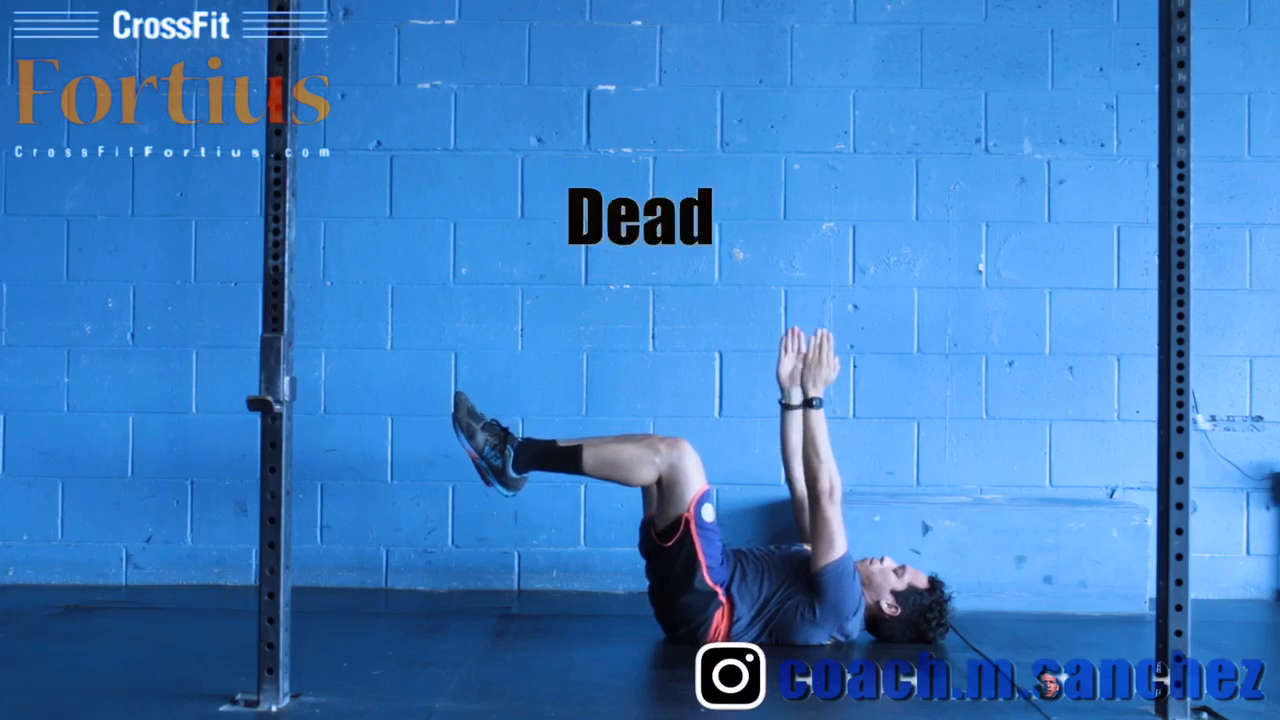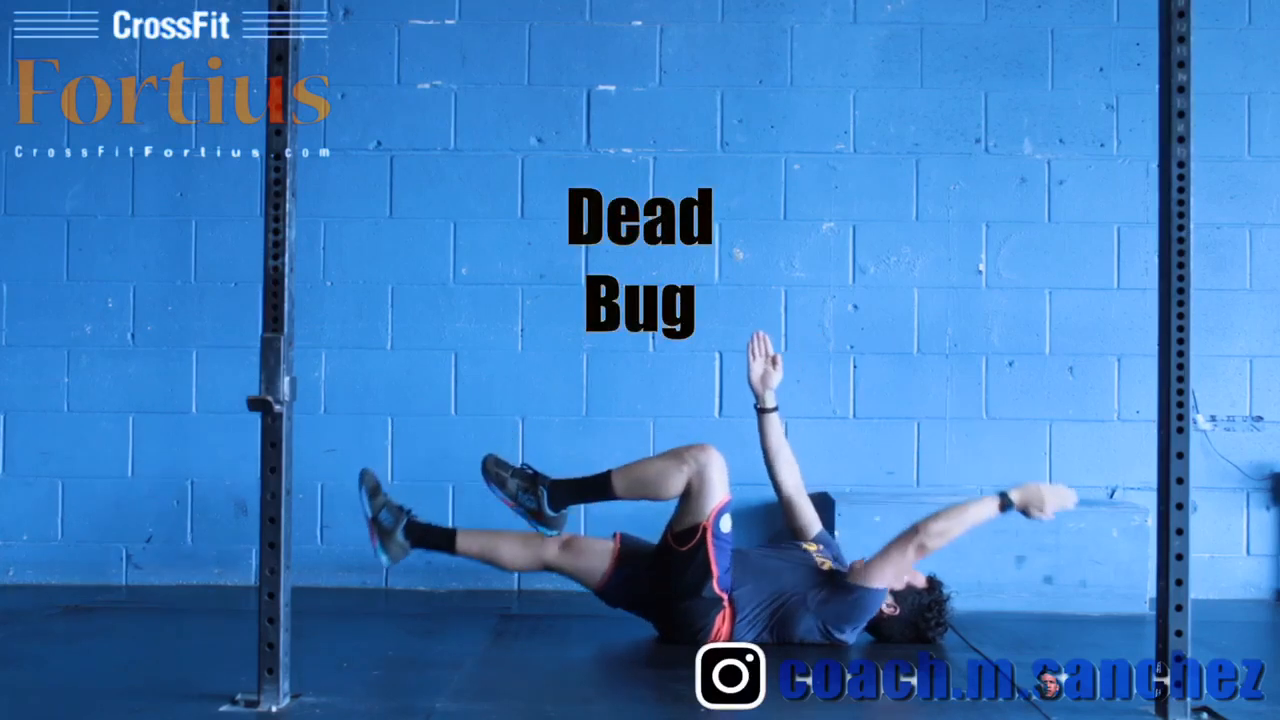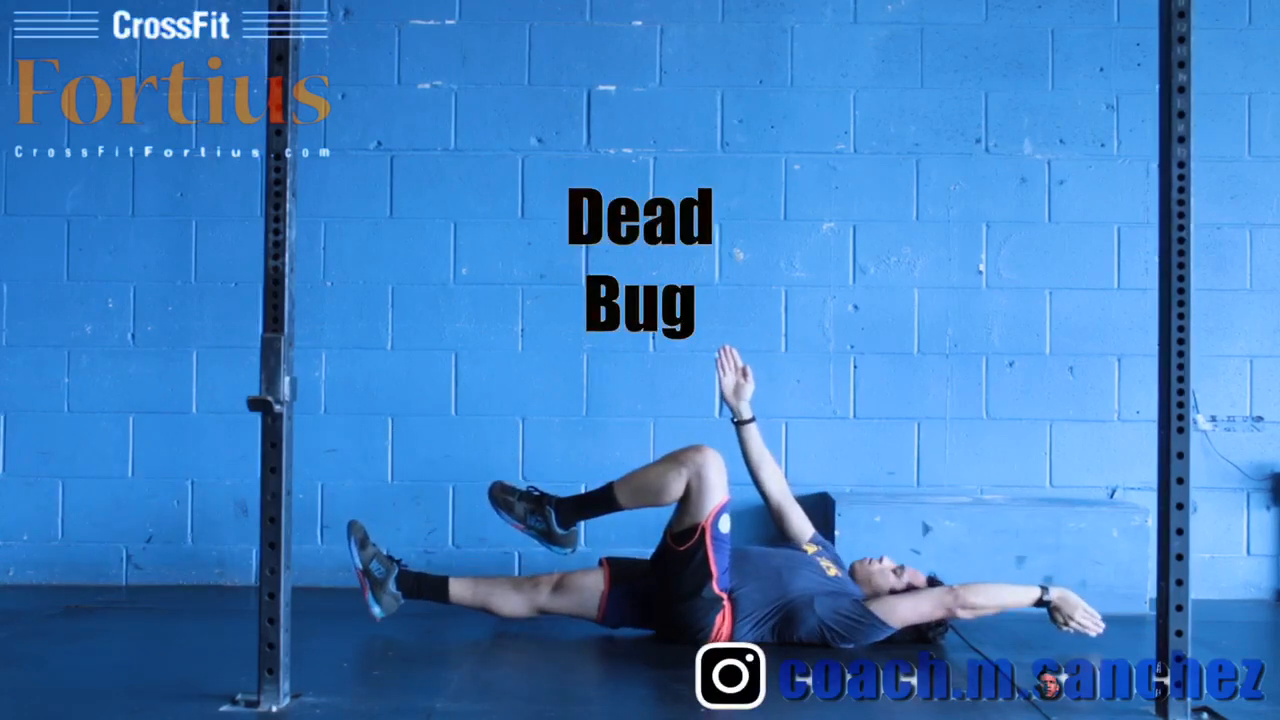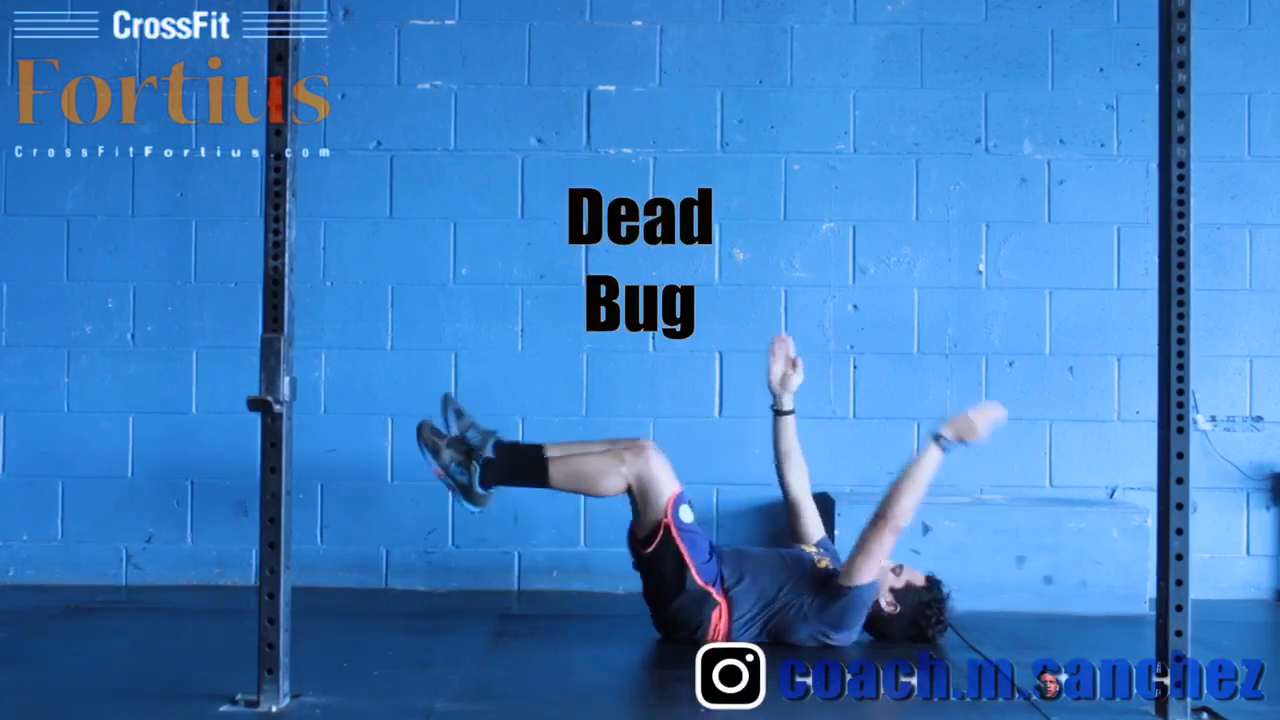
dt=1s
person 1, frame 1
left shoulder: (842, 601)
right shoulder: (839, 578)
left elbow: (826, 496)
right elbow: (801, 485)
left wrist: (814, 395)
right wrist: (792, 393)
left hip: (703, 603)
right hip: (698, 588)
left knee: (676, 454)
right knee: (656, 453)
left ankle: (518, 459)
right ankle: (516, 454)
person 1, frame 2
left shoulder: (848, 609)
right shoulder: (832, 562)
left elbow: (918, 538)
right elbow: (791, 484)
left wrist: (1009, 499)
right wrist: (767, 398)
left hip: (704, 606)
right hip: (680, 589)
left knee: (704, 461)
right knee: (556, 549)
left ankle: (554, 494)
right ankle: (411, 533)
person 1, frame 3
left shoulder: (860, 615)
right shoulder: (827, 560)
left elbow: (955, 601)
right elbow: (776, 490)
left wrist: (1046, 594)
right wrist: (744, 409)
left hip: (704, 606)
right hip: (674, 591)
left knee: (702, 461)
right knee: (541, 592)
left ankle: (562, 515)
right ankle: (400, 585)
person 1, frame 4
left shoulder: (846, 612)
right shoulder: (825, 562)
left elbow: (886, 526)
right elbow: (796, 485)
left wrist: (942, 439)
right wrist: (783, 399)
left hip: (700, 603)
right hip: (701, 587)
left knee: (642, 463)
right knee: (639, 451)
left ankle: (483, 476)
right ankle: (494, 453)
